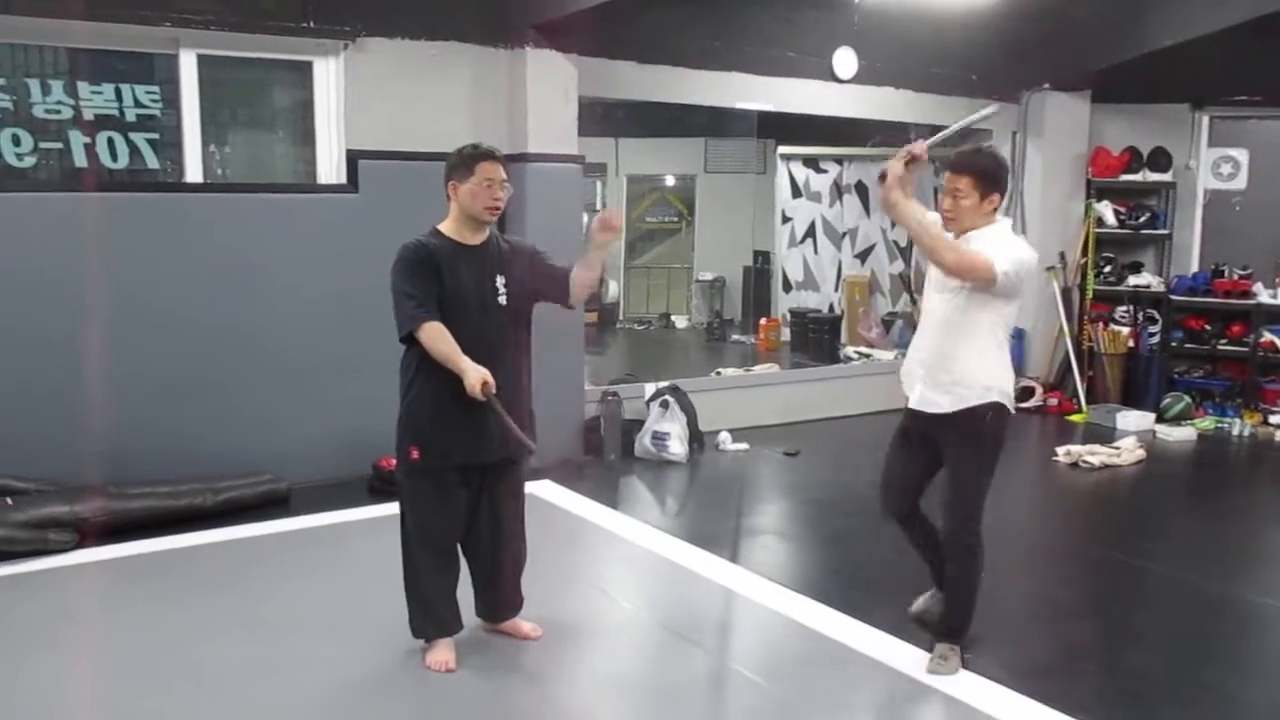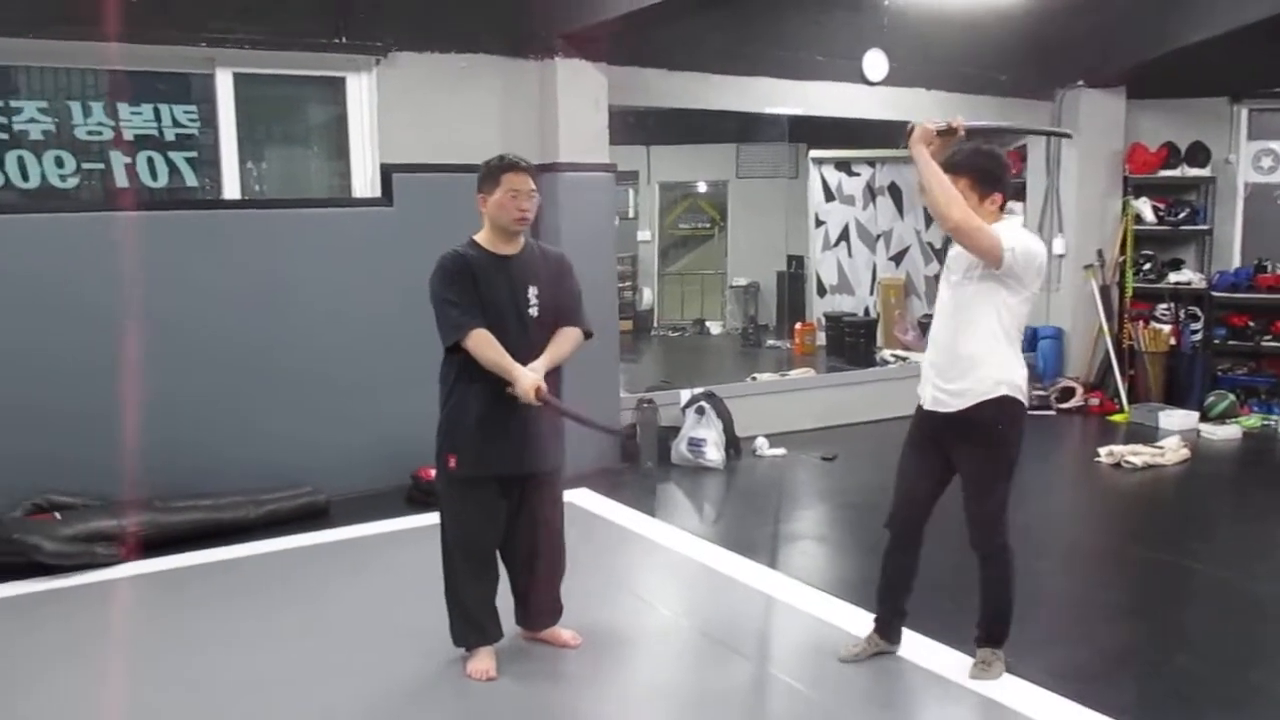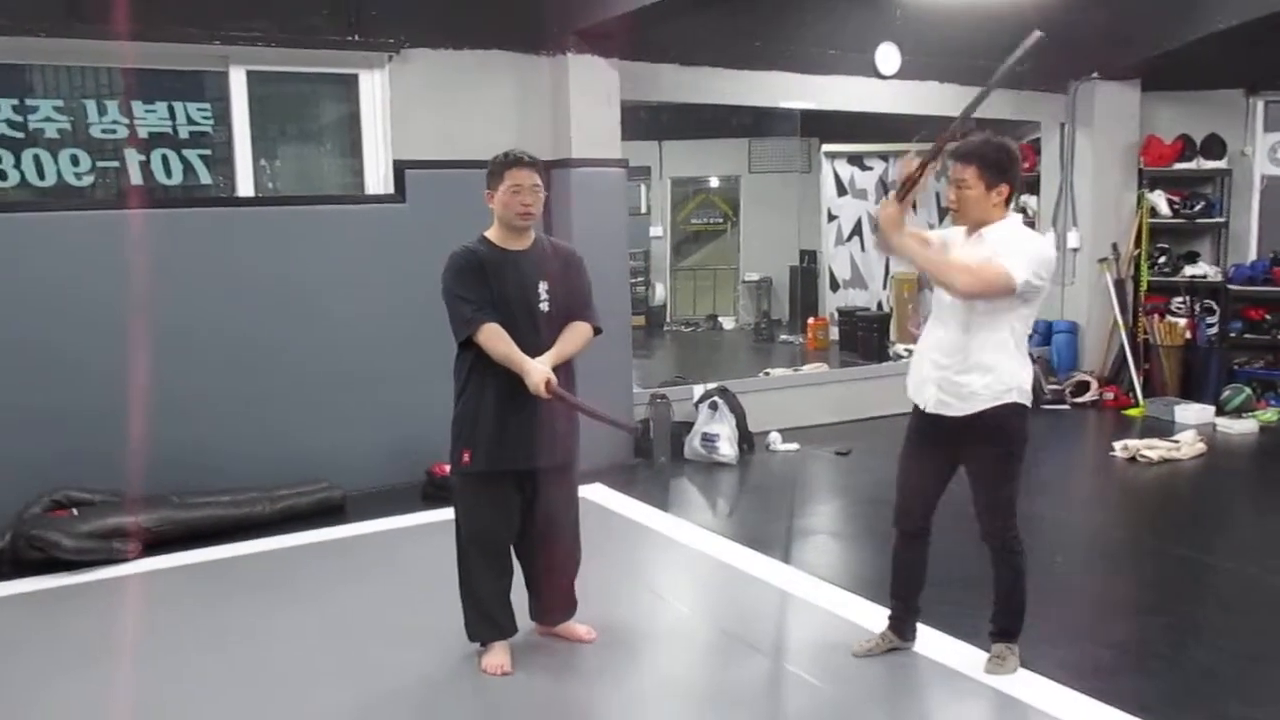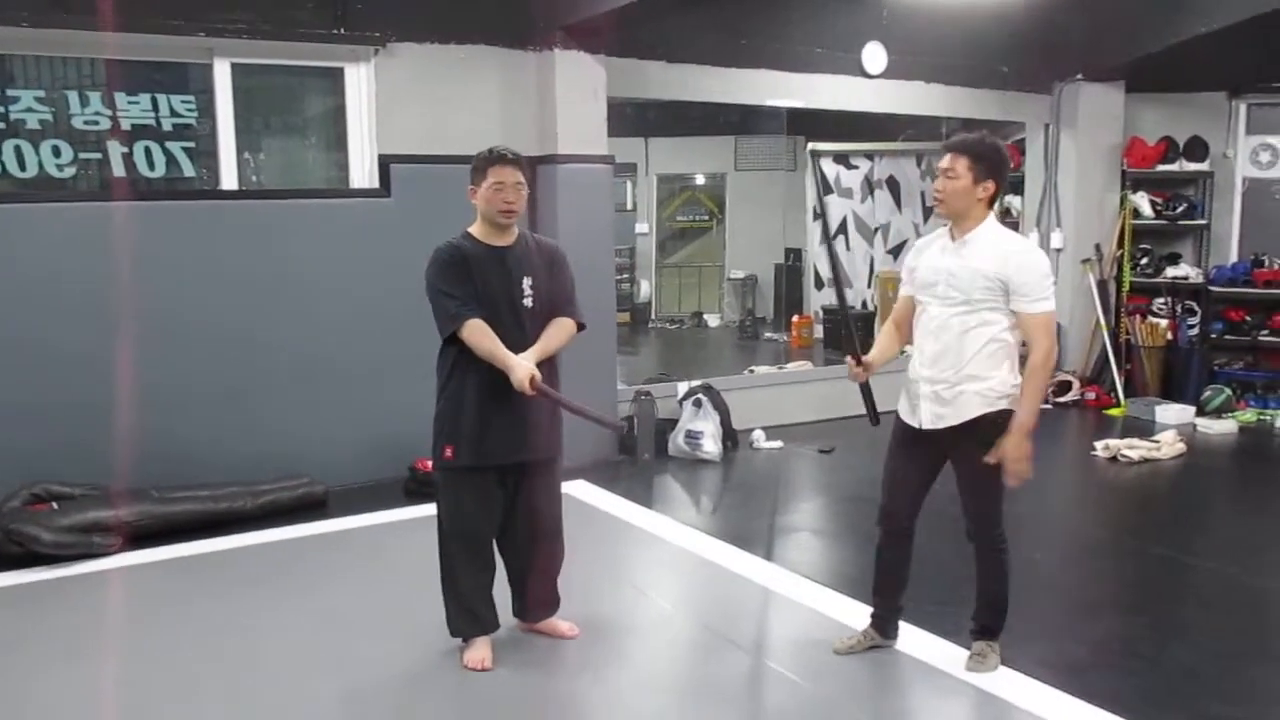
dt=0.4s
person 1, frame 1
left shoulder: (1013, 254)
right shoulder: (946, 233)
left elbow: (954, 263)
right elbow: (902, 207)
left wrist: (901, 196)
right wrist: (898, 174)
left hip: (975, 408)
right hip: (923, 400)
left knee: (962, 525)
right knee: (897, 500)
left ankle: (950, 638)
right ankle: (947, 585)
person 1, frame 2
left shoulder: (1023, 249)
right shoulder: (965, 239)
left elbow: (957, 220)
right elbow: (935, 199)
left wrist: (922, 153)
right wrist: (937, 153)
left hip: (988, 408)
right hip: (936, 405)
left knee: (987, 535)
right knee: (903, 521)
left ankle: (991, 646)
right ankle: (886, 631)
person 1, frame 3
left shoulder: (1031, 248)
right shoulder: (953, 238)
left elbow: (965, 281)
right elbow: (891, 237)
left wrist: (907, 241)
right wrist: (903, 191)
left hip: (993, 412)
right hip: (931, 405)
left knee: (999, 533)
right knee: (909, 520)
left ankle: (1006, 639)
right ankle: (901, 626)
person 1, frame 4
left shoulder: (1018, 256)
right shoulder: (923, 250)
left elbow: (1043, 348)
right elbow: (900, 323)
left wrist: (1021, 431)
right wrist: (869, 361)
left hip: (982, 417)
right hip: (917, 412)
left knee: (984, 533)
right knee: (893, 520)
left ankle: (986, 638)
right ankle: (883, 624)
person 2, frame 1
left shoulder: (516, 255)
right shoulder: (418, 255)
left elbow: (572, 287)
right elbow: (424, 323)
left wrist: (599, 245)
right wrist: (463, 367)
left hip: (503, 417)
right hip: (434, 420)
left knee: (502, 525)
right knee: (431, 530)
left ankle: (499, 609)
right ankle: (436, 631)
person 2, frame 2
left shoulder: (554, 265)
right shoulder: (455, 267)
left elbow: (572, 328)
right elbow: (471, 333)
left wrist: (540, 367)
right wrist: (516, 373)
left hip: (538, 423)
right hip: (473, 426)
left knee: (541, 531)
right knee: (471, 539)
left ankle: (539, 619)
right ankle: (478, 639)
person 2, frame 3
left shoulder: (565, 260)
right shoulder: (467, 263)
left elbow: (583, 324)
right elbow: (483, 329)
left wrist: (547, 361)
right wrist: (525, 368)
left hip: (552, 416)
right hip: (487, 420)
left knee: (556, 527)
right knee: (485, 534)
left ankle: (554, 614)
right ankle: (494, 635)
person 2, frame 4
left shoulder: (548, 256)
right shoulder: (451, 259)
left elbow: (566, 319)
right elbow: (468, 324)
left wrist: (531, 358)
right wrist: (509, 364)
left hip: (534, 412)
right hip: (469, 415)
left knee: (539, 523)
right knee: (467, 529)
left ankle: (537, 610)
right ankle: (476, 630)
